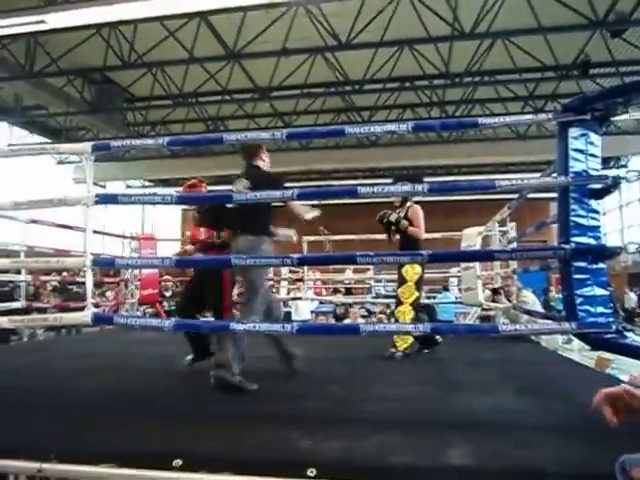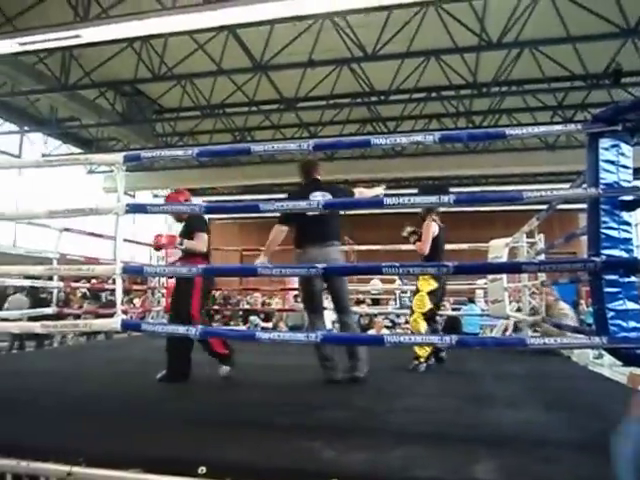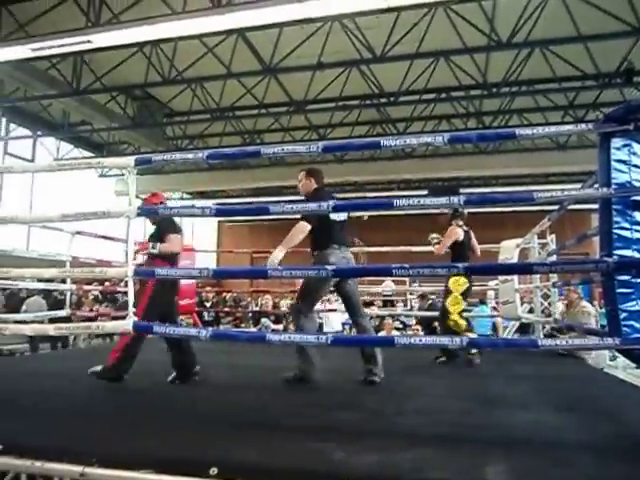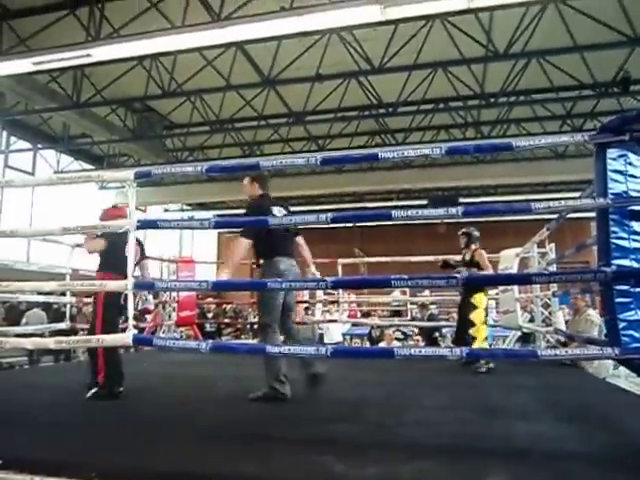
dt=0.4s
person 1, frame 1
left shoulder: (239, 183)
right shoulder: (266, 178)
right elbow: (291, 204)
left wrist: (272, 230)
right wrist: (308, 213)
left hip: (240, 245)
right hip: (256, 245)
left knee: (268, 305)
right knee: (250, 309)
left ankle: (290, 357)
right ankle: (229, 370)
person 1, frame 2
left shoulder: (296, 195)
right shoulder: (334, 191)
left elbow: (282, 228)
right elbow: (359, 193)
left wrist: (264, 255)
right wrist: (377, 190)
left hip: (307, 257)
right hip: (333, 254)
left knee: (315, 317)
right knee: (345, 312)
left ankle: (331, 370)
right ankle: (358, 366)
person 1, frame 3
left shoulder: (314, 200)
right shoulder: (334, 201)
left elbow: (304, 226)
right elbow: (350, 214)
left wrist: (280, 250)
left hip: (327, 259)
right hip: (345, 259)
left knee: (302, 311)
right knee: (358, 315)
left ankle: (308, 368)
right ankle: (374, 369)
person 1, frame 4
left shoulder: (257, 207)
right shoulder: (282, 208)
left elbow: (245, 241)
right elbow: (300, 240)
left wrist: (225, 271)
right wrist: (312, 267)
left hip: (274, 268)
right hip: (291, 267)
left knee: (267, 329)
right knee: (287, 324)
left ankle: (278, 387)
right ankle: (312, 368)
person 2, frame 1
left shoulder: (219, 210)
right shoulder: (198, 215)
left elbow: (230, 236)
left wrist: (212, 235)
right wrist: (187, 250)
left hip: (219, 268)
right hip: (203, 268)
left knee: (222, 313)
right knee: (184, 309)
left ankle: (227, 358)
right ankle: (202, 350)
person 2, frame 2
left shoulder: (196, 220)
right shoulder: (189, 224)
left elbow: (202, 247)
left wrist: (175, 242)
right wrist: (178, 262)
left hip: (197, 275)
right hip: (187, 276)
left knee: (194, 319)
right knee: (177, 321)
left ankle: (225, 355)
right ankle: (176, 369)
person 2, frame 3
left shoulder: (166, 223)
right shoulder: (169, 225)
left elbow: (175, 247)
left wrist: (148, 246)
right wrist: (142, 264)
left hip: (159, 280)
right hip: (168, 281)
left knee: (138, 323)
right knee: (169, 326)
left ankle: (114, 369)
right ankle: (186, 369)
person 2, frame 4
left shoulder: (114, 234)
right shoulder: (136, 240)
left elbow: (91, 247)
right elbow: (144, 270)
left wrist: (89, 236)
right hip: (122, 290)
left knee: (102, 335)
right knee: (102, 332)
left ankle: (109, 385)
right ankle: (105, 379)
person 3, frame 1
left shoulder: (414, 209)
right shoulder: (401, 212)
left elbow: (420, 234)
right elbow: (393, 238)
left wrist: (400, 222)
right wrist: (387, 225)
left hip: (413, 262)
right hip: (405, 261)
left knee: (405, 303)
right knee: (412, 303)
left ankle: (402, 346)
right ankle: (429, 338)
person 3, frame 2
left shoulder: (429, 224)
right shoulder: (440, 227)
left elbow: (424, 250)
left wrist: (411, 237)
right wrist: (414, 238)
left hip: (430, 277)
right hip: (438, 277)
left knee: (419, 315)
right knee: (429, 315)
left ankle: (423, 357)
right ankle: (437, 352)
person 3, frame 3
left shoulder: (454, 229)
right shoulder: (468, 232)
left elbow: (439, 250)
right elbow: (477, 252)
left wrist: (435, 241)
left hip: (458, 277)
right hip: (460, 277)
left knee: (455, 315)
right knee: (446, 315)
left ankle: (474, 350)
right ankle: (448, 352)
person 3, frame 4
left shoulder: (479, 252)
right shoulder: (465, 252)
left elbow: (489, 272)
left wrist: (470, 271)
right wrist: (452, 265)
left hip: (477, 294)
right hip: (466, 293)
left knee: (476, 327)
right knee: (461, 328)
left ankle: (484, 360)
